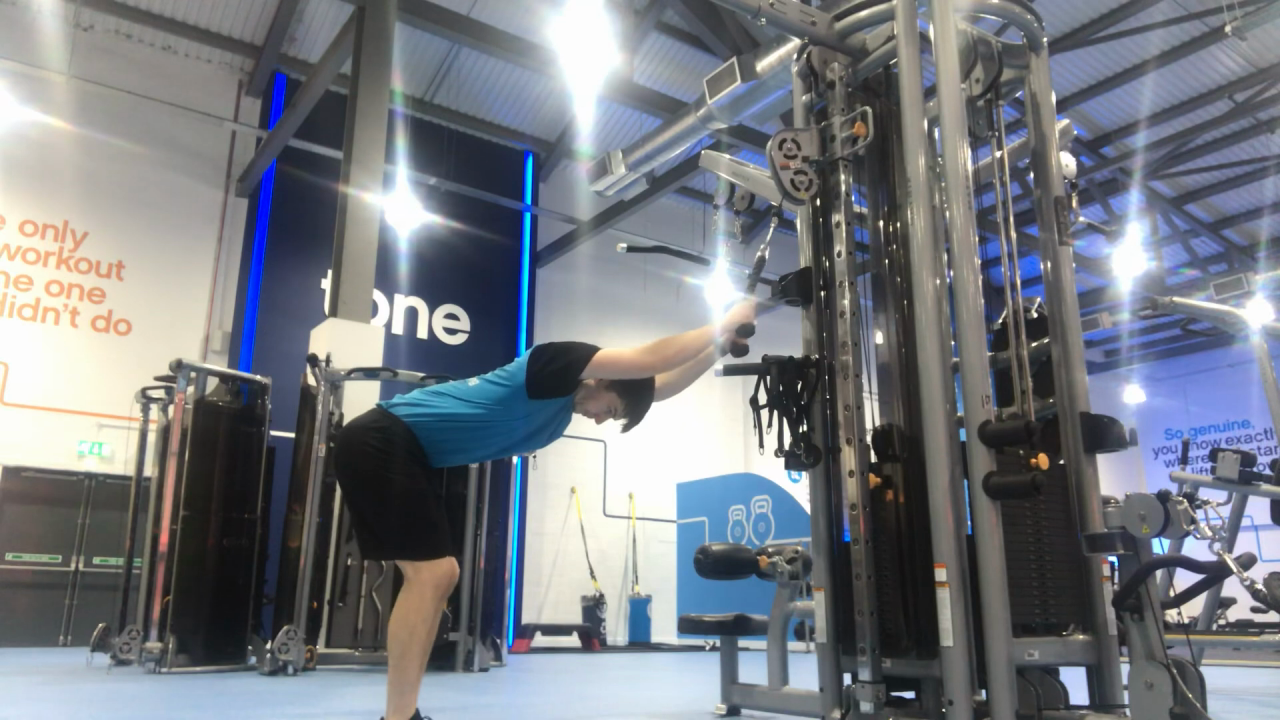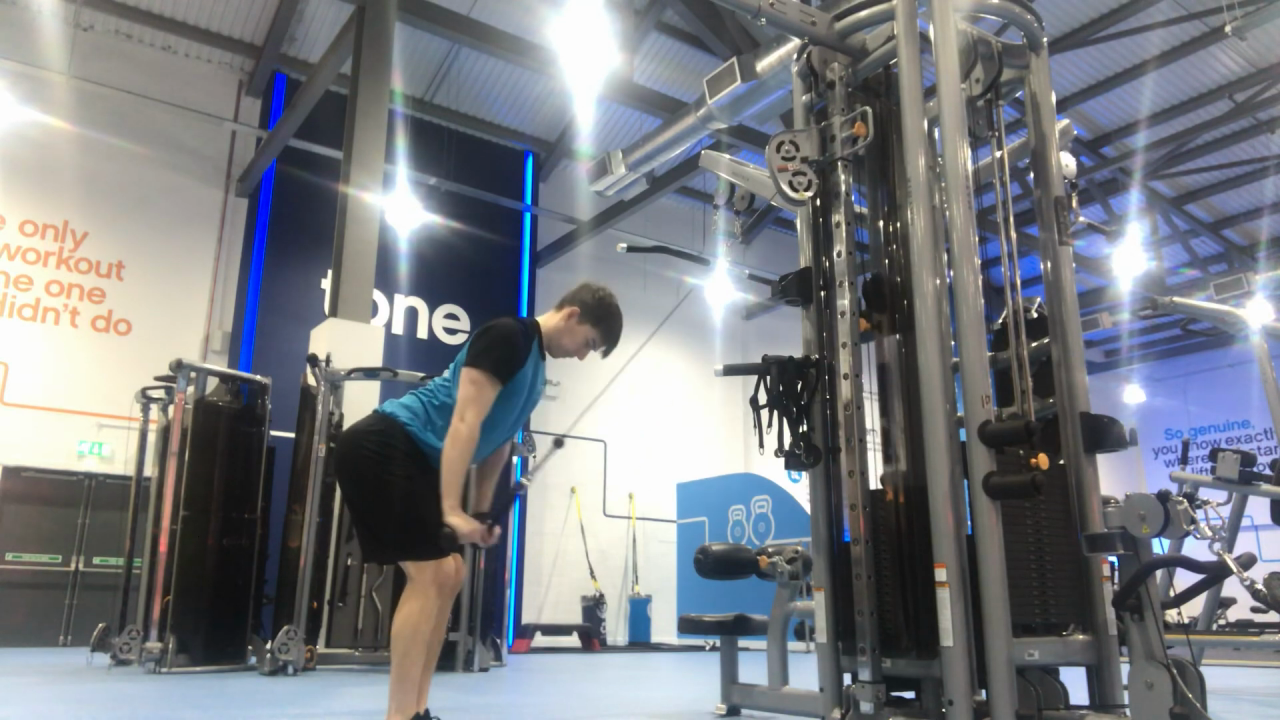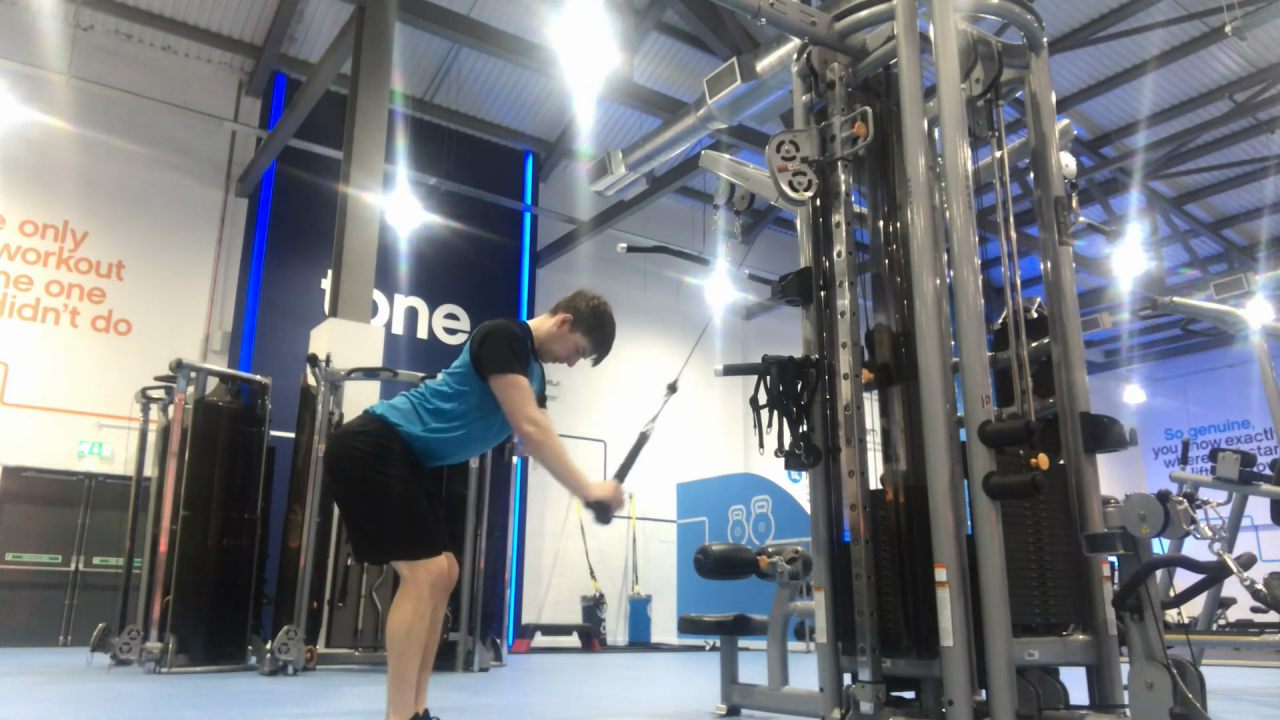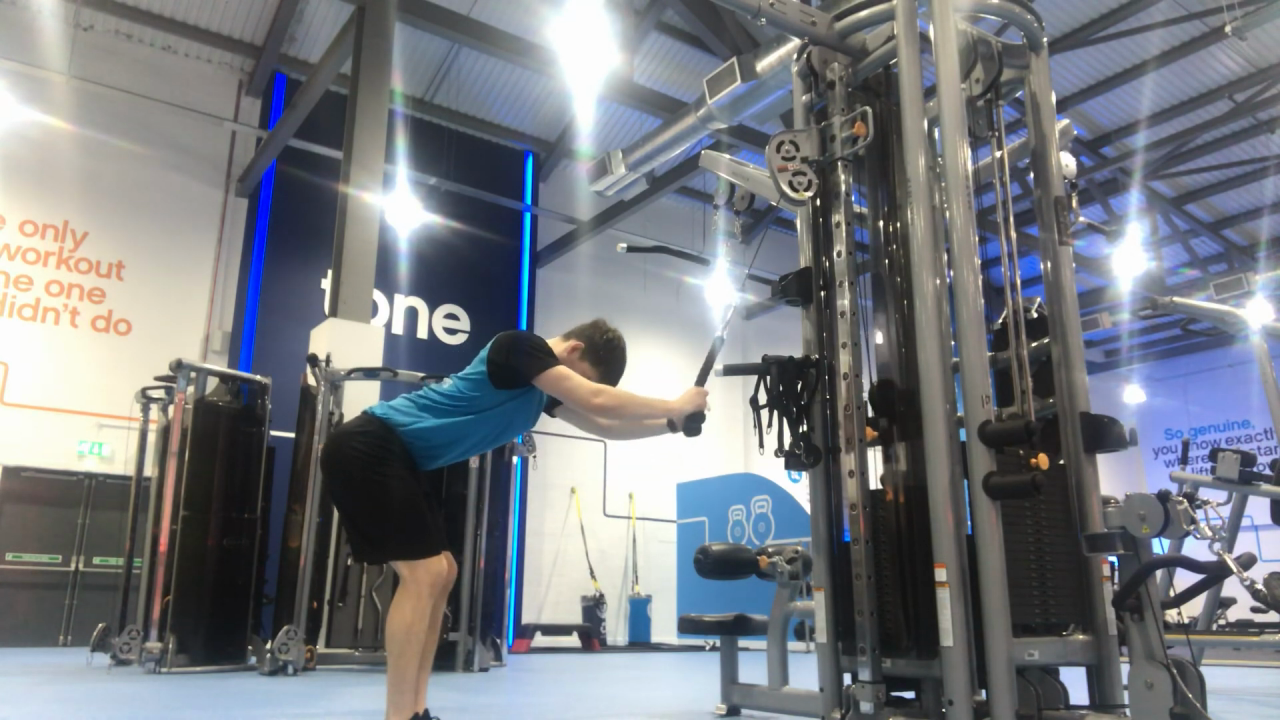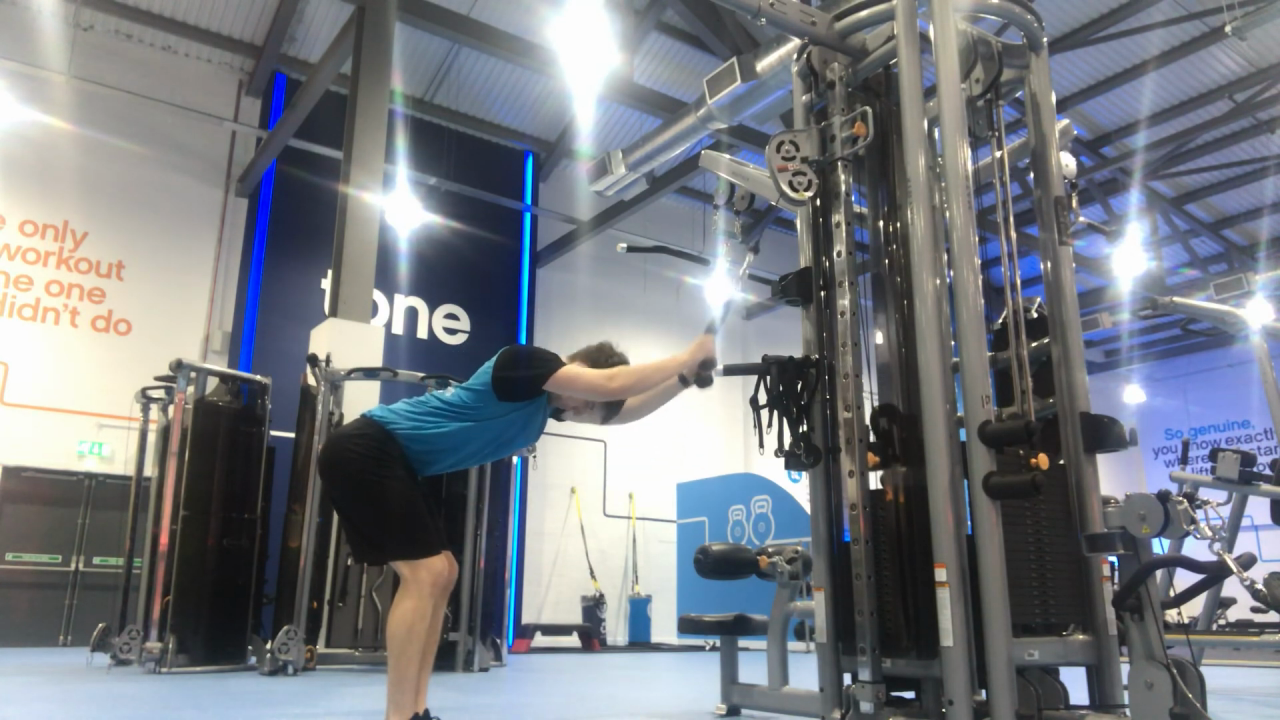
dt=1s
person 1, frame 1
left shoulder: (565, 393)
right shoulder: (557, 360)
left elbow: (658, 385)
right elbow: (652, 359)
left wrist: (721, 345)
right wrist: (722, 326)
left hip: (404, 451)
right hip: (380, 442)
left knee: (440, 574)
right knee: (428, 574)
person 1, frame 2
left shoulder: (536, 368)
right shoulder: (508, 336)
left elbow: (495, 441)
right elbow: (466, 421)
left wrist: (483, 512)
right wrist: (451, 510)
left hip: (413, 458)
right hip: (382, 448)
left knee: (448, 574)
right knee: (430, 574)
person 1, frame 3
left shoulder: (531, 371)
right shoulder: (503, 337)
left elbow: (542, 438)
right elbow: (529, 429)
left wrist: (588, 489)
right wrist: (587, 489)
left hip: (409, 461)
right hip: (372, 448)
left knee: (442, 572)
right knee: (425, 573)
person 1, frame 4
left shoulder: (542, 385)
right shoulder: (520, 347)
left elbow: (604, 423)
right elbow: (598, 401)
left wrist: (673, 421)
right wrist: (675, 406)
left hip: (392, 457)
right hip: (368, 449)
left knee: (440, 572)
right knee: (423, 573)
person 1, frame 5
left shoulder: (548, 395)
right shoulder: (524, 361)
left elbow: (621, 409)
right elbow: (611, 385)
left wrist: (684, 377)
right wrist: (688, 359)
left hip: (387, 458)
right hip: (365, 451)
left knee: (441, 573)
right knee: (424, 574)
